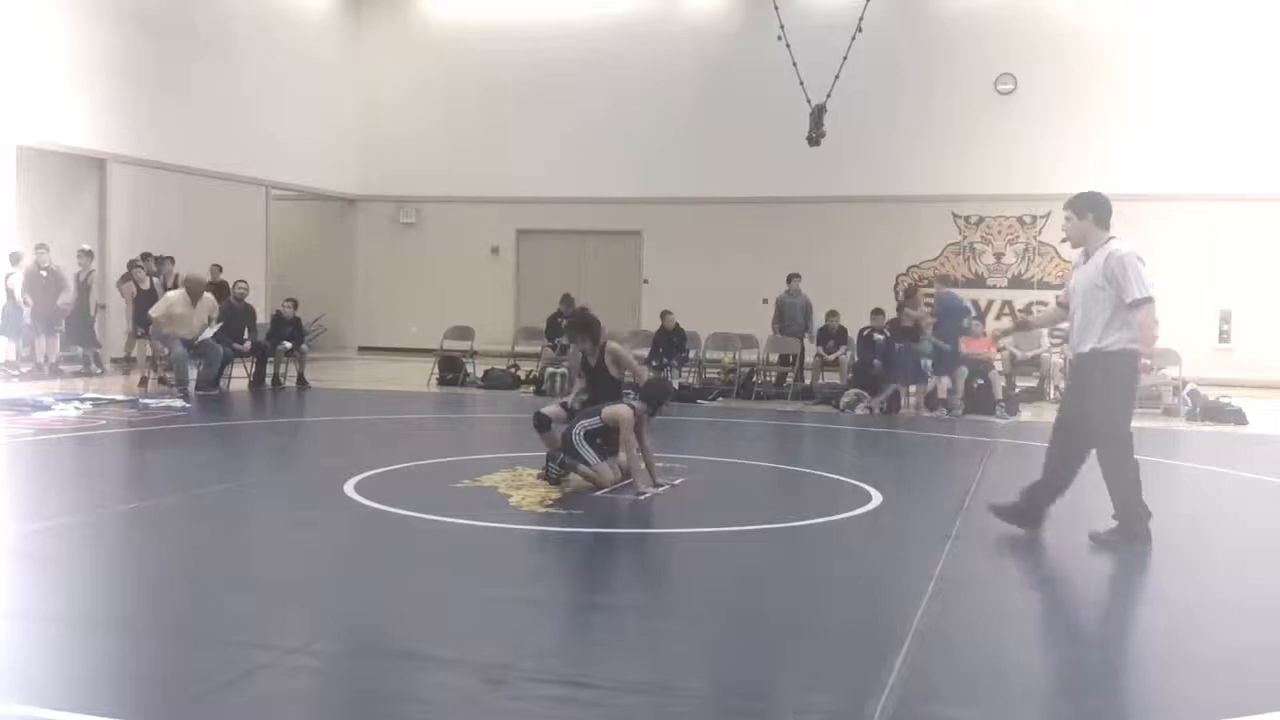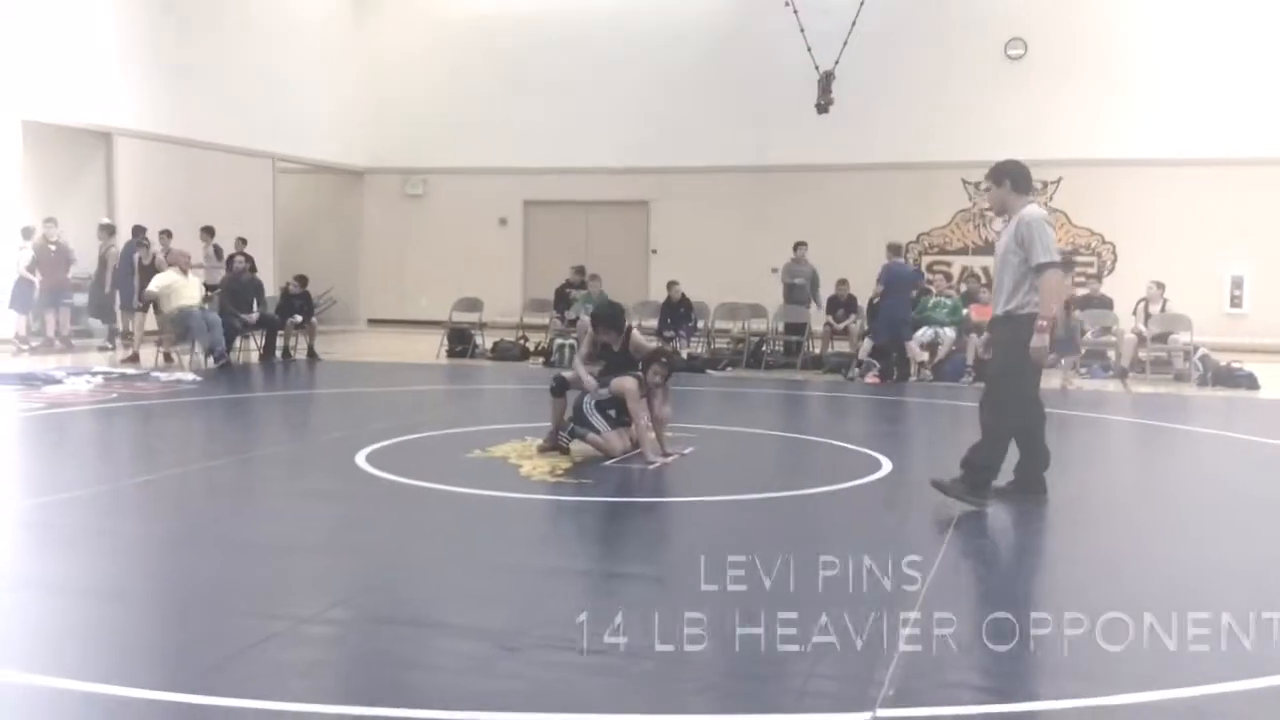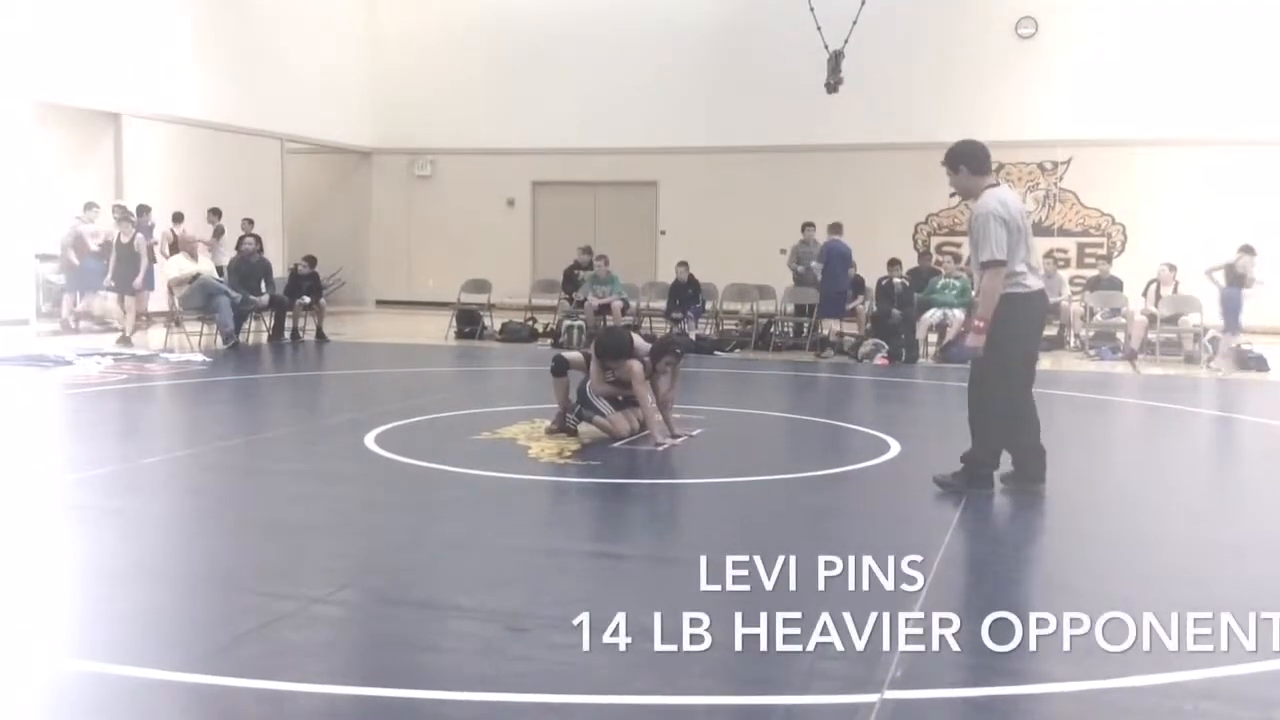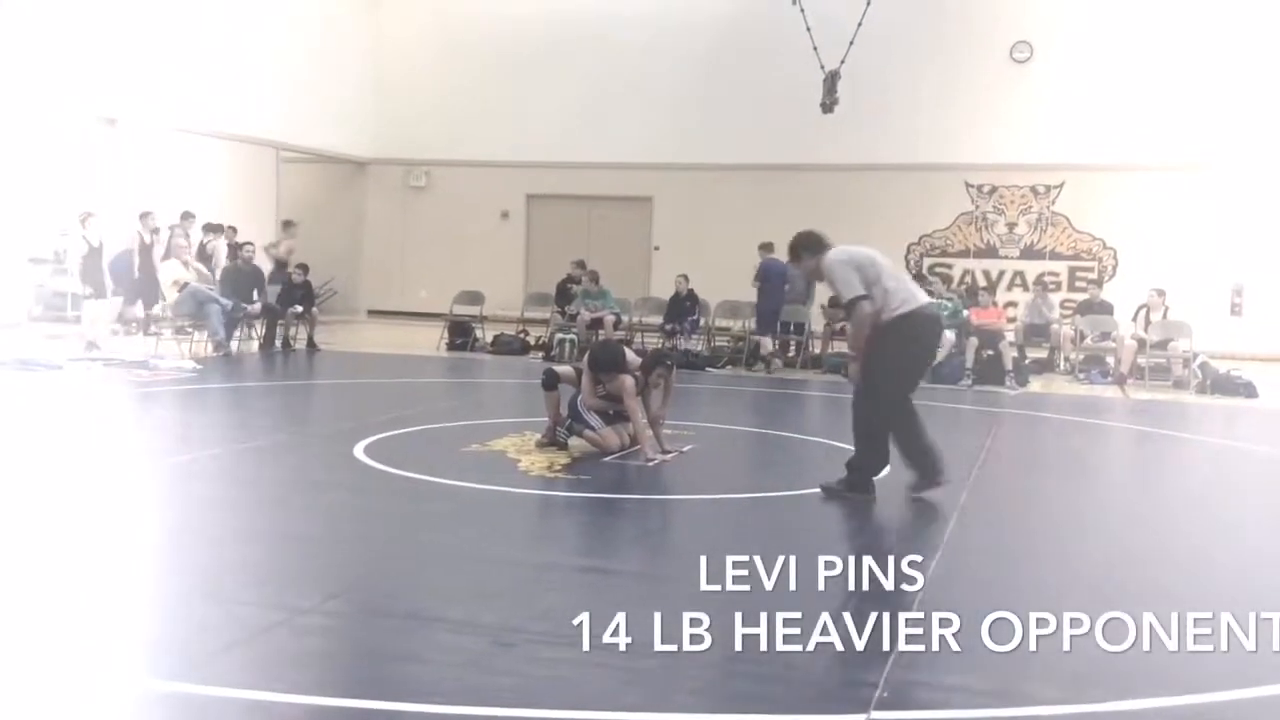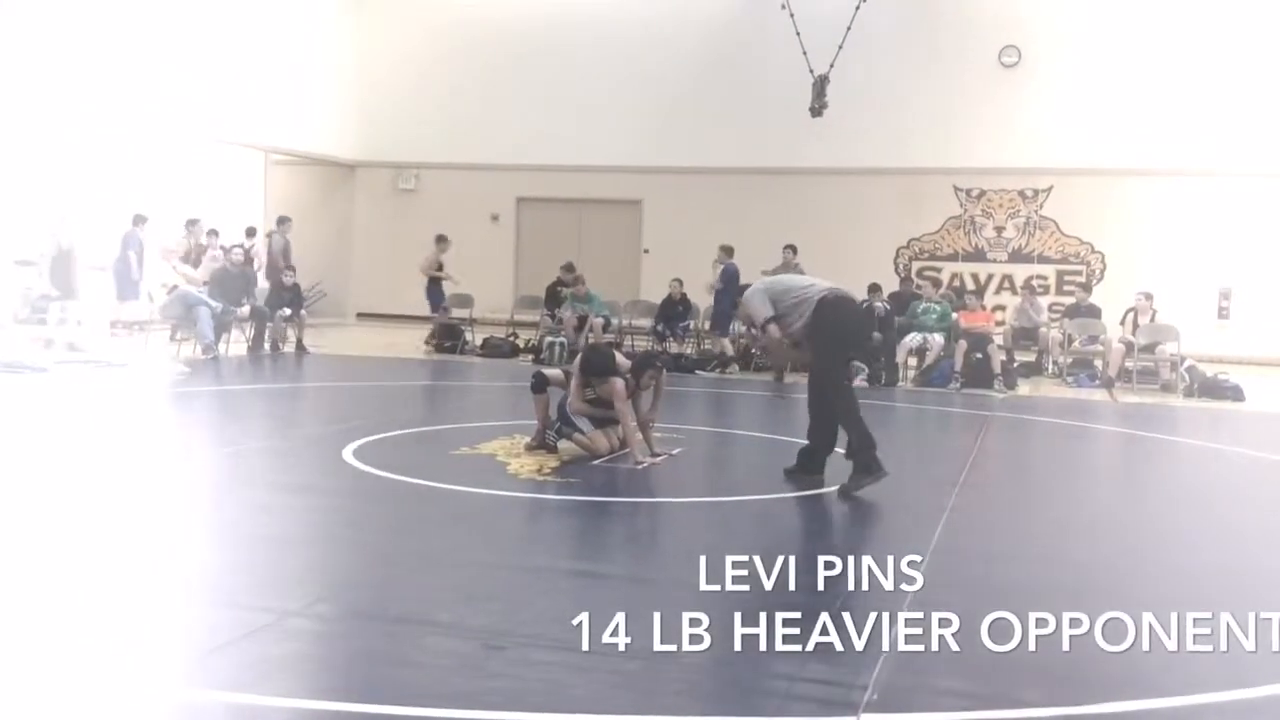
dt=1s
person 1, frame 1
left shoulder: (1120, 257)
right shoulder: (1084, 262)
left elbow: (1145, 309)
right elbow: (1066, 309)
left wrist: (1143, 361)
right wrist: (1024, 324)
left hip: (1112, 364)
right hip: (1087, 364)
left knee: (1112, 446)
right knee: (1065, 440)
left ankle: (1134, 527)
right ankle: (1032, 508)
person 1, frame 2
left shoulder: (1032, 220)
right shoulder: (1015, 223)
left elbow: (1050, 274)
left wrist: (1042, 327)
right wrist: (994, 328)
left hip: (1024, 325)
right hip: (1012, 324)
left knee: (997, 404)
right knee: (1021, 404)
left ankle: (976, 482)
right ankle: (1030, 478)
person 1, frame 3
left shoulder: (986, 209)
right shoulder: (1006, 196)
left elbow: (995, 272)
left wrist: (978, 326)
left hip: (1012, 305)
right hip: (1031, 300)
left knee: (985, 390)
right knee: (1016, 390)
left ankle: (979, 471)
right ankle: (1029, 466)
person 1, frame 4
left shoulder: (833, 262)
right shoulder: (850, 255)
left elbow: (865, 312)
left wrist: (856, 358)
left hip: (905, 326)
right hip: (926, 320)
left knee: (870, 403)
right knee: (895, 401)
left ankle: (860, 478)
right ankle: (927, 468)
person 1, frame 5
left shoulder: (750, 296)
right shoulder: (772, 292)
left elbow: (773, 337)
left hip: (832, 313)
right hip: (851, 311)
left knee: (833, 390)
right knee: (823, 391)
left ankle: (867, 464)
right ankle: (812, 464)
